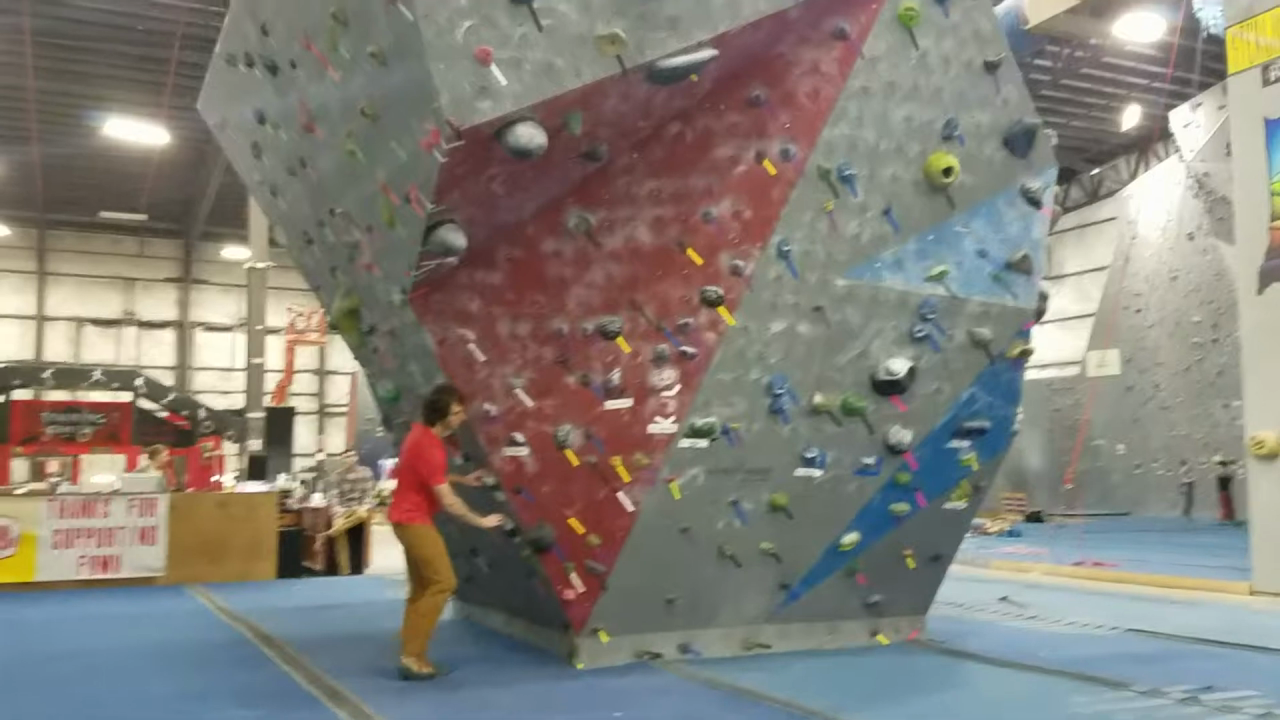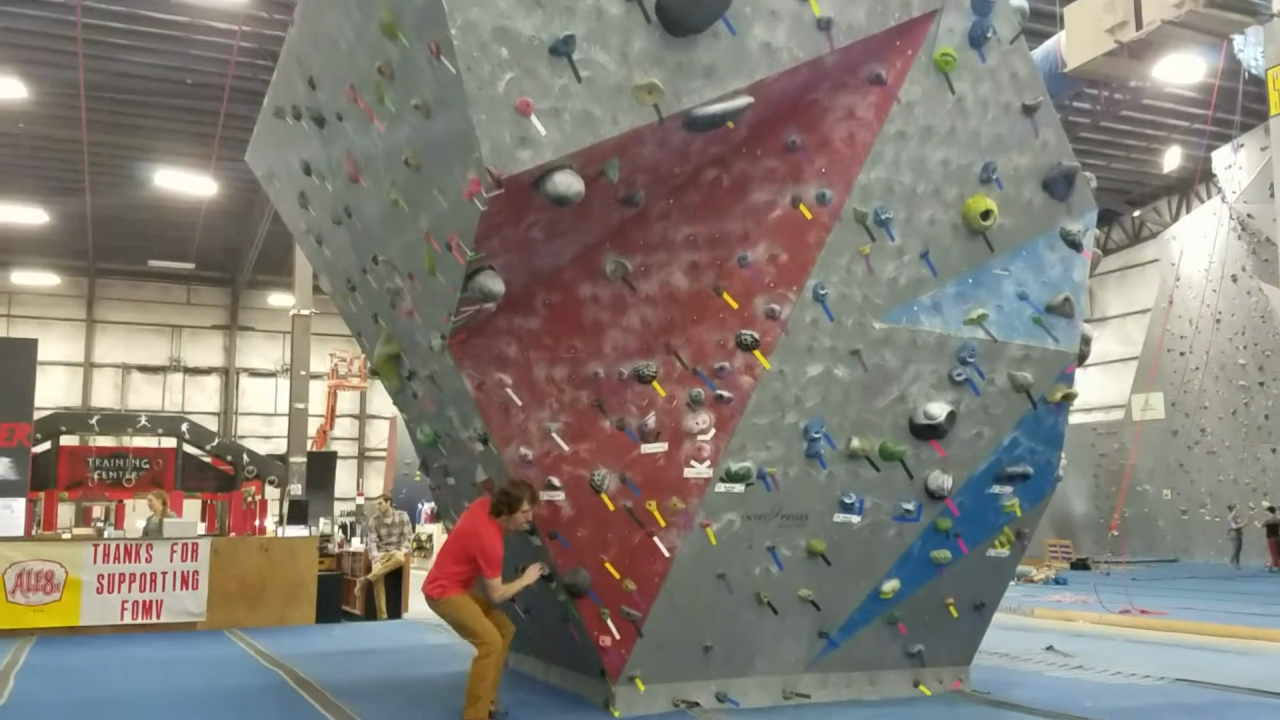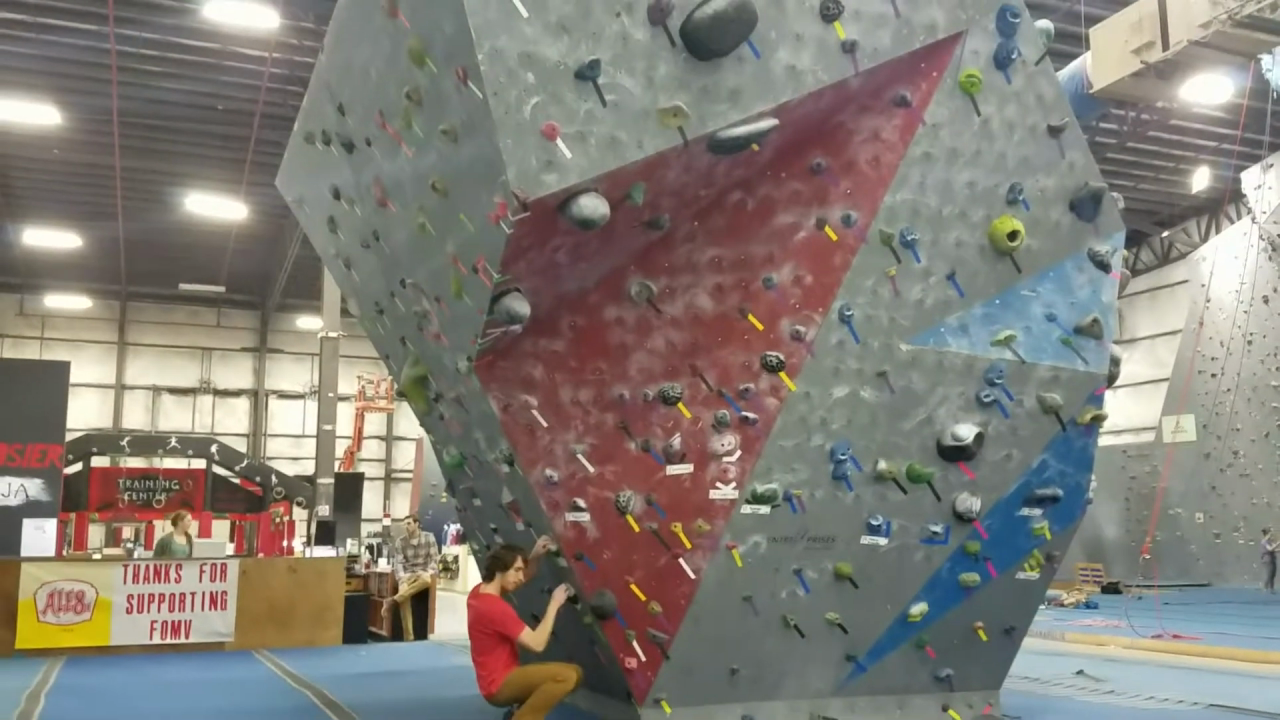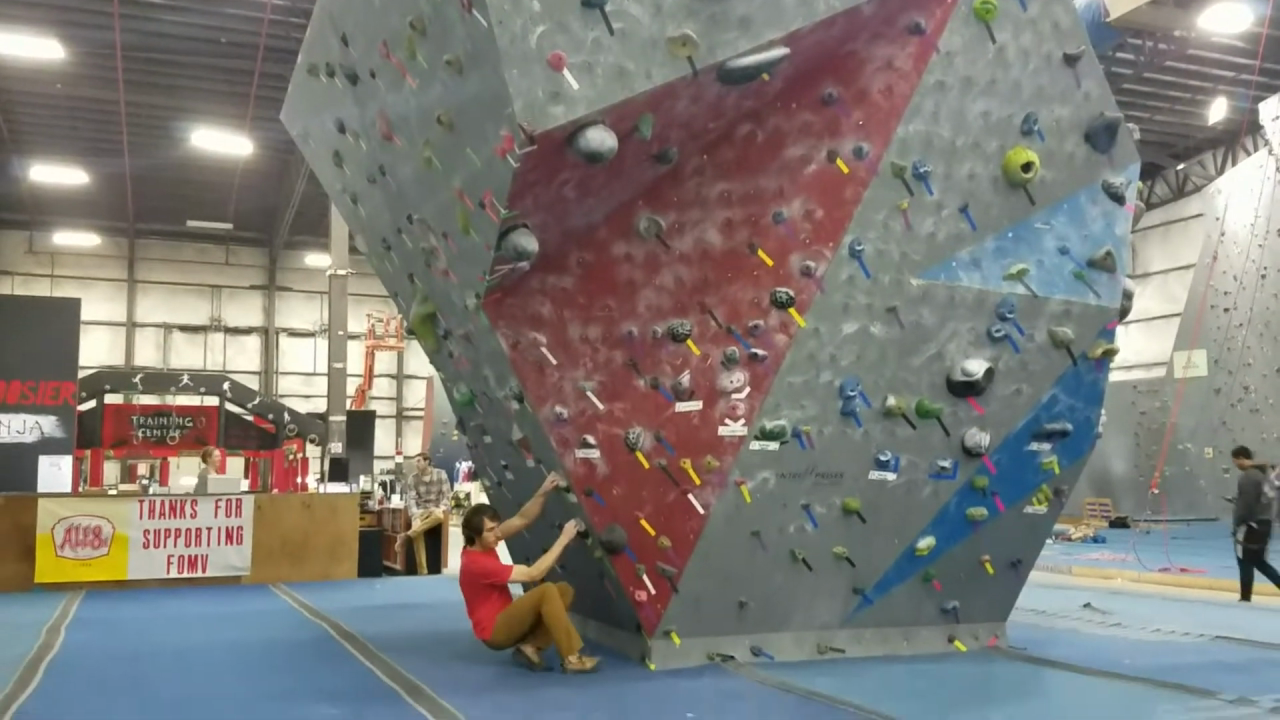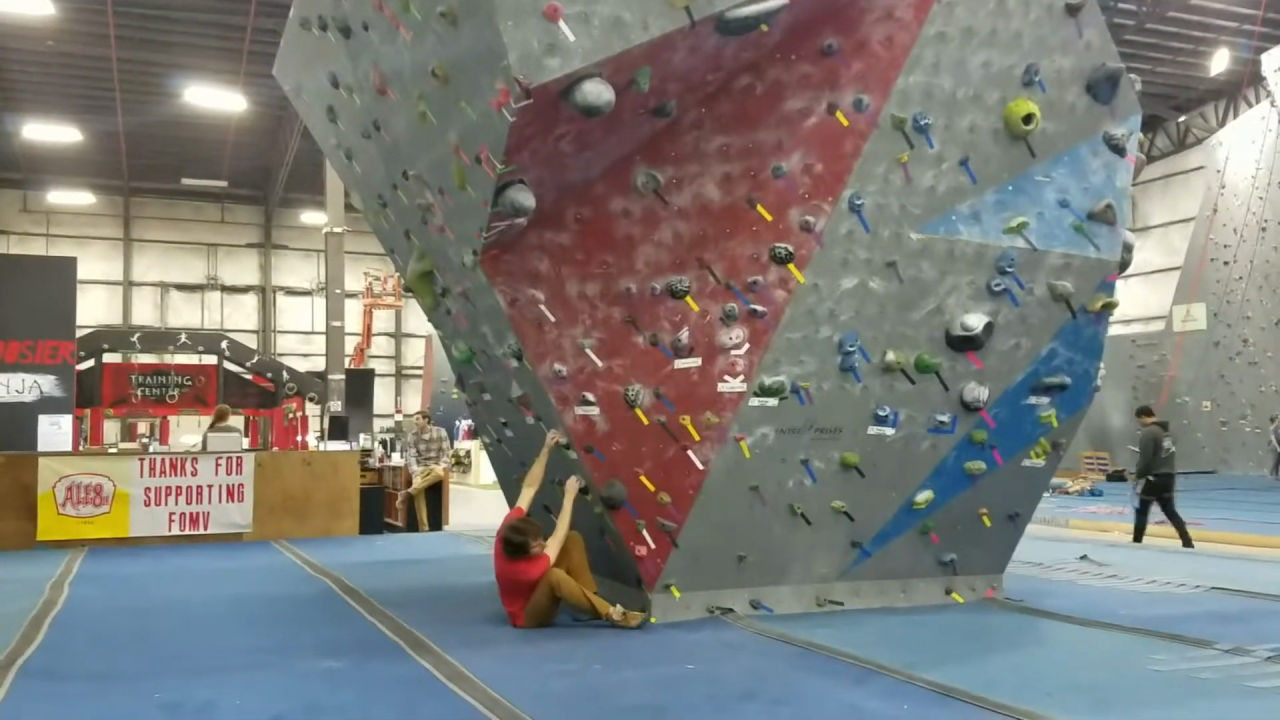
dt=1s
person 1, frame 1
left shoulder: (423, 433)
right shoulder: (428, 447)
right elbow: (449, 502)
left wrist: (462, 479)
right wrist: (482, 521)
left hip: (409, 518)
right hip: (414, 521)
left knee: (421, 588)
right knee: (444, 582)
left ankle: (413, 660)
right ankle: (412, 655)
person 1, frame 2
left shoulder: (483, 504)
right shoulder: (489, 540)
right elbow: (496, 594)
left wrist: (510, 528)
right wrist: (526, 579)
left hip: (457, 584)
right hip: (444, 591)
left knee: (505, 630)
right knee: (492, 643)
person 1, frame 3
left shoulder: (479, 592)
right shoulder: (495, 608)
left elbow: (521, 579)
right elbow: (537, 644)
left wrist: (535, 556)
right wrist: (554, 604)
left hip: (503, 677)
right hip: (499, 685)
left knee: (574, 672)
right knee: (567, 676)
person 1, frame 4
left shoulder: (482, 545)
right shoulder: (477, 564)
left elbow: (522, 520)
right elbow: (533, 574)
left wrist: (543, 492)
right wrist: (564, 539)
left hip: (505, 619)
right hip: (495, 632)
left knee: (564, 589)
right knee: (547, 590)
left ankle: (530, 647)
right ankle: (572, 658)
person 1, frame 5
left shoulder: (508, 532)
right shoulder: (527, 571)
left elbow: (529, 488)
right elbow: (557, 538)
left wrist: (546, 449)
right wrist: (569, 496)
left hip: (534, 592)
right hip: (528, 616)
left knee: (572, 538)
right knee: (555, 576)
left ankle: (590, 605)
right ankle: (613, 614)
